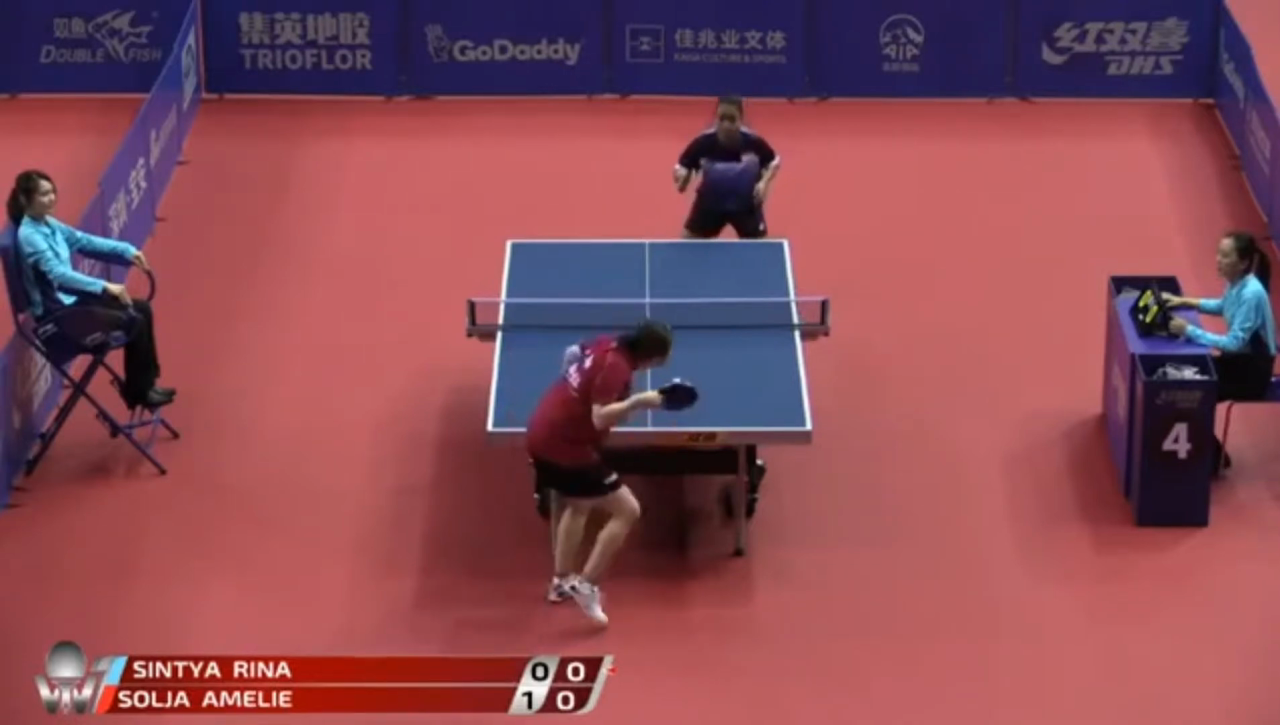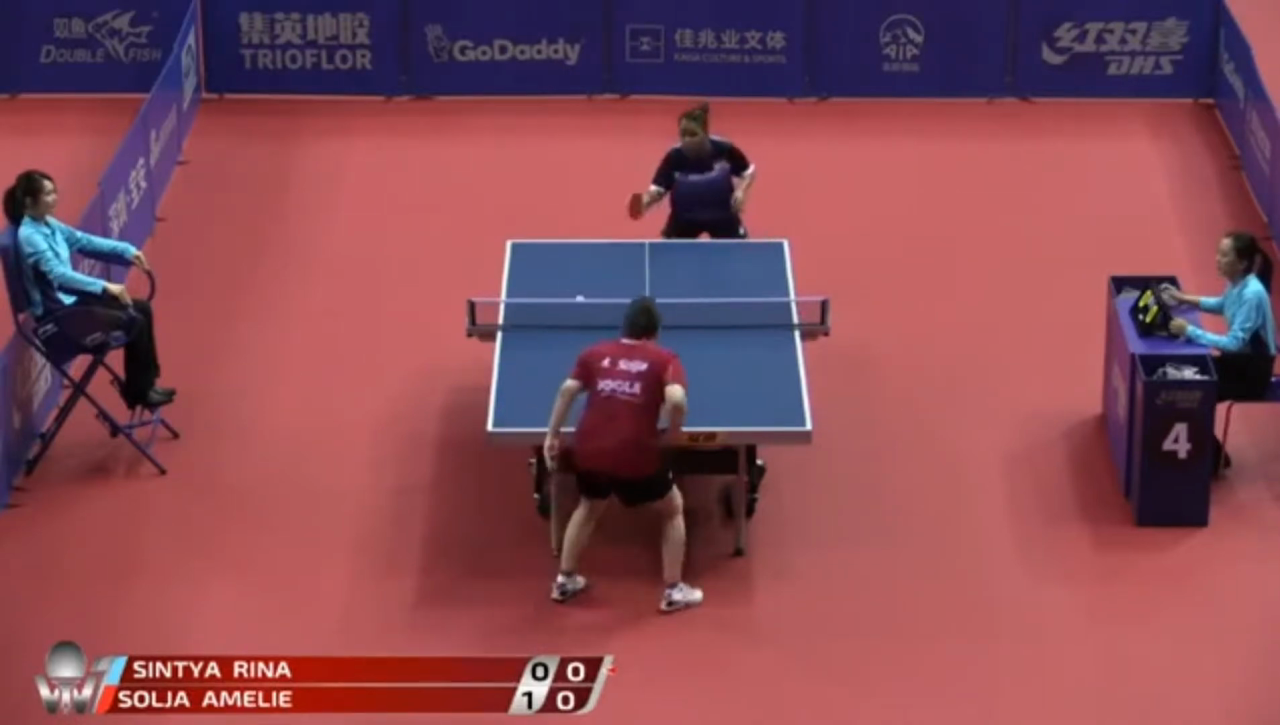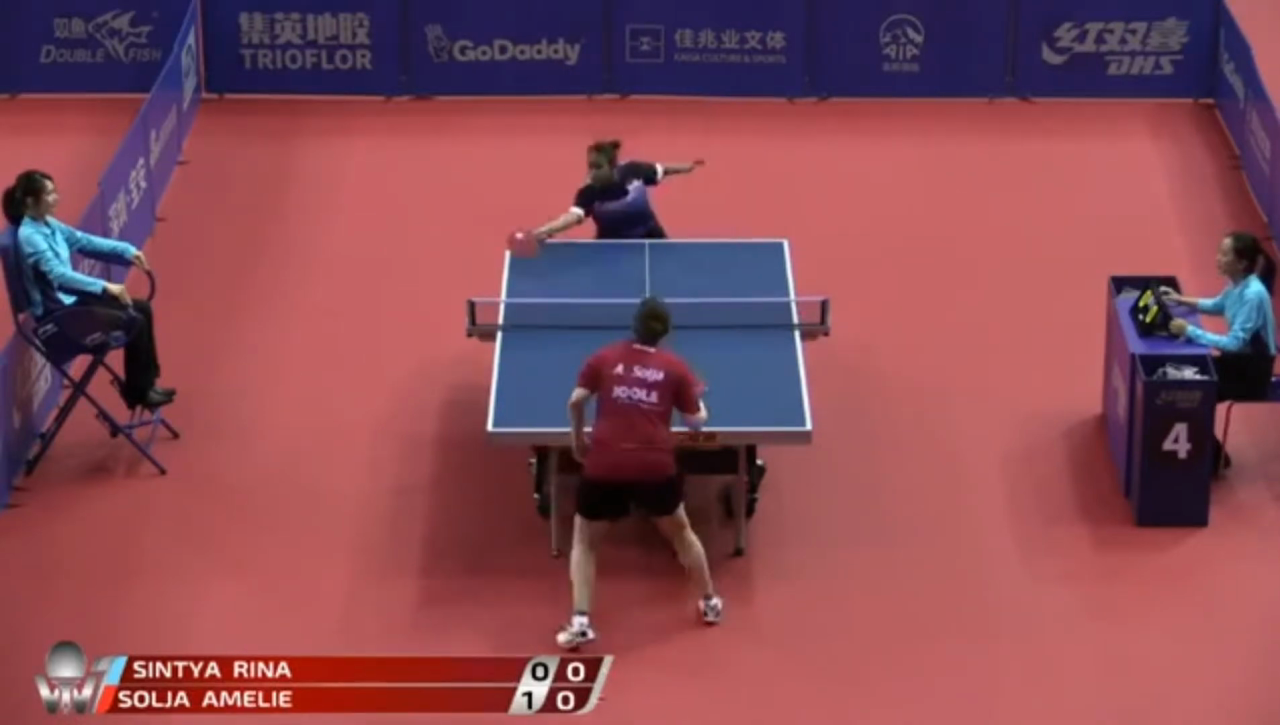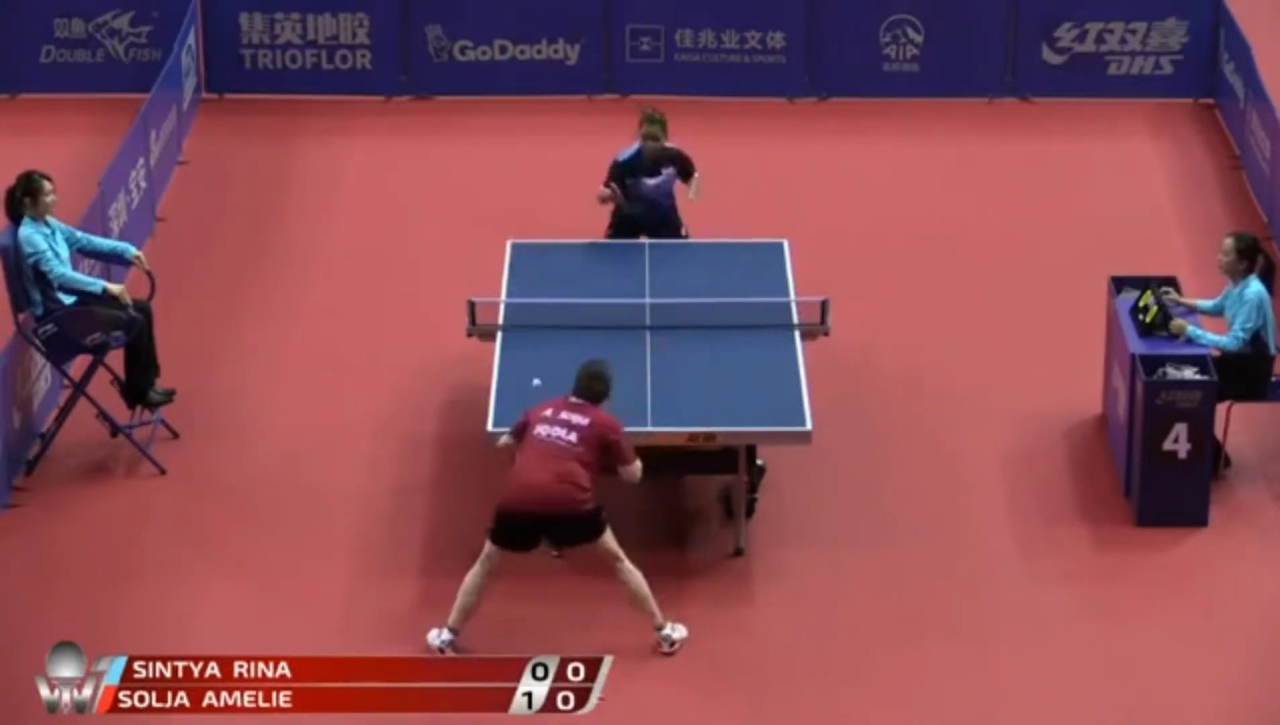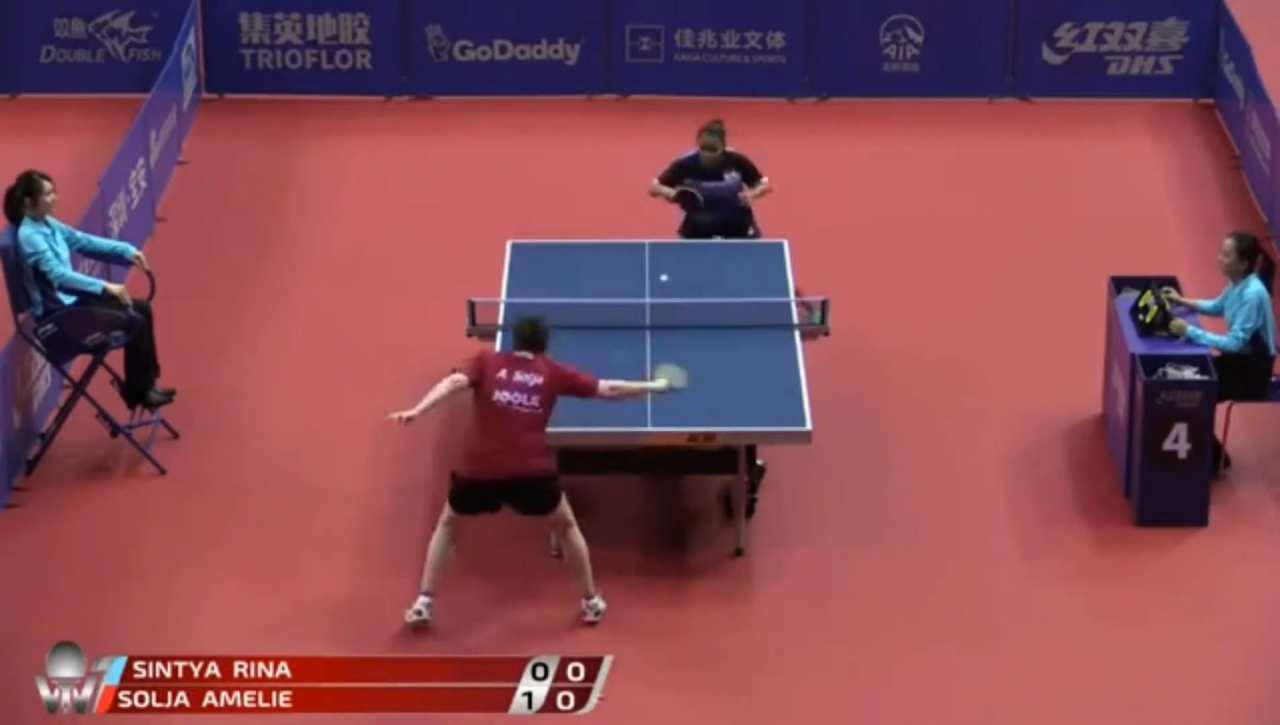
dt=0.4s
person 1, frame 1
left shoulder: (606, 345)
right shoulder: (617, 368)
left elbow: (573, 353)
right elbow: (601, 417)
right wrist: (639, 401)
left hip: (542, 437)
right hip: (566, 447)
left knee: (577, 505)
right knee: (628, 511)
left ankle: (561, 580)
right ankle: (585, 583)
person 1, frame 2
left shoulder: (595, 354)
right shoulder: (664, 359)
left elbow: (567, 391)
right elbow: (677, 400)
left wrist: (552, 436)
right wrist: (672, 428)
left hip: (590, 453)
right hip: (639, 459)
left knee: (588, 509)
right knee: (673, 512)
left ankle: (565, 581)
right ankle: (673, 591)
person 1, frame 3
left shoulder: (603, 358)
right shoulder: (677, 369)
left elbow: (575, 401)
right elbow: (695, 421)
left wrist: (577, 437)
right wrist: (700, 405)
left hip: (603, 467)
right hip: (655, 468)
left knee: (583, 541)
right knee: (680, 533)
left ankle: (580, 622)
right ankle: (709, 603)
person 1, frame 4
left shoulder: (542, 409)
right shoulder: (605, 424)
left elbow: (507, 443)
right elbow: (633, 475)
right wrist: (607, 455)
left hip: (516, 500)
right hip: (568, 503)
left knee: (486, 563)
right knee: (617, 560)
left ankle: (448, 634)
right ankle: (665, 631)
person 1, frame 5
left shoulder: (486, 360)
right shoulder: (555, 372)
left elbow: (454, 382)
right elbow: (607, 389)
left wrist: (416, 411)
right wrist: (653, 387)
left hip: (478, 469)
right hip: (531, 471)
left knee: (446, 525)
right knee: (567, 527)
left ankle: (424, 602)
right ankle: (591, 602)
person 2, frame 1
left shoulder: (48, 223)
right shoulder: (28, 236)
left elbow: (84, 240)
right elbow: (58, 274)
left wrist: (126, 250)
right wrist: (104, 286)
left hip: (71, 296)
right hip: (56, 310)
left knee: (142, 309)
right knee: (134, 323)
left ankle: (145, 383)
right ankle: (138, 392)
person 2, frame 2
left shoulder: (48, 223)
right shoulder: (29, 236)
left elbow: (84, 240)
right elbow: (58, 274)
left wrist: (126, 250)
right wrist: (104, 286)
left hip: (72, 296)
right hip: (56, 310)
left knee: (142, 309)
right knee: (134, 322)
left ankle: (146, 382)
right ankle: (139, 392)
person 2, frame 3
left shoulder: (48, 223)
right shoulder: (29, 236)
left elbow: (84, 240)
right elbow: (58, 274)
left wrist: (126, 250)
right wrist: (105, 287)
left hip: (72, 296)
right hip: (57, 310)
left knee: (142, 309)
right knee: (134, 323)
left ankle: (146, 382)
right ankle: (138, 392)
person 2, frame 4
left shoulder: (47, 223)
right shoulder: (29, 236)
left elbow: (84, 240)
right elbow: (58, 274)
left wrist: (126, 250)
right wrist: (104, 286)
left hip: (72, 296)
right hip: (57, 311)
left knee: (142, 309)
right knee: (134, 323)
left ankle: (145, 382)
right ankle: (138, 392)
person 2, frame 5
left shoulder: (47, 223)
right shoulder: (29, 236)
left elbow: (84, 240)
right elbow: (58, 274)
left wrist: (126, 250)
right wrist: (105, 287)
left hip: (72, 296)
right hip: (57, 311)
left knee: (142, 309)
right knee: (134, 323)
left ankle: (146, 383)
right ankle: (138, 392)
person 3, frame 1
left shoulder: (1251, 293)
right shoulder: (1237, 284)
left elbow: (1234, 343)
right elbow: (1222, 306)
left wrist: (1189, 330)
right wrist: (1184, 301)
left hip: (1254, 369)
right hip: (1240, 358)
left ankle: (1214, 456)
person 3, frame 2
left shoulder: (1252, 294)
right shoulder: (1237, 284)
left elbow: (1234, 343)
right elbow: (1221, 305)
left wrist: (1189, 331)
right wrist: (1184, 298)
left hip: (1254, 370)
right hip: (1240, 358)
left ankle: (1214, 456)
person 3, frame 3
left shoulder: (1253, 294)
right shoulder: (1237, 284)
left elbow: (1234, 343)
right elbow: (1217, 306)
left wrist: (1189, 331)
right wrist: (1182, 300)
left hip: (1254, 370)
right hip: (1240, 358)
left ankle: (1214, 456)
person 3, frame 4
left shoulder: (1253, 294)
right shoulder: (1237, 284)
left elbow: (1234, 343)
right elbow: (1217, 307)
left wrist: (1189, 331)
right wrist: (1182, 301)
left hip: (1254, 370)
right hip: (1239, 358)
left ankle: (1215, 456)
person 3, frame 5
left shoulder: (1253, 294)
right shoulder: (1237, 284)
left elbow: (1234, 343)
right elbow: (1217, 307)
left wrist: (1189, 331)
right wrist: (1182, 301)
left hip: (1254, 370)
right hip: (1240, 358)
left ankle: (1215, 456)
